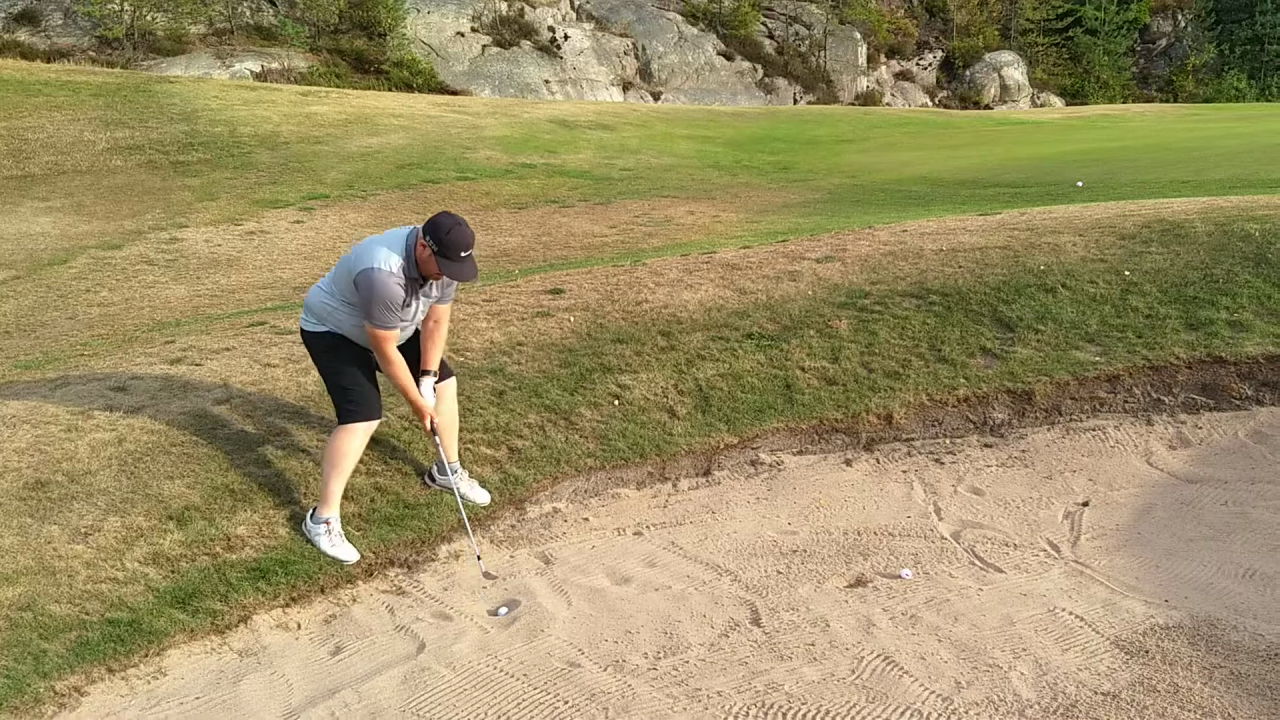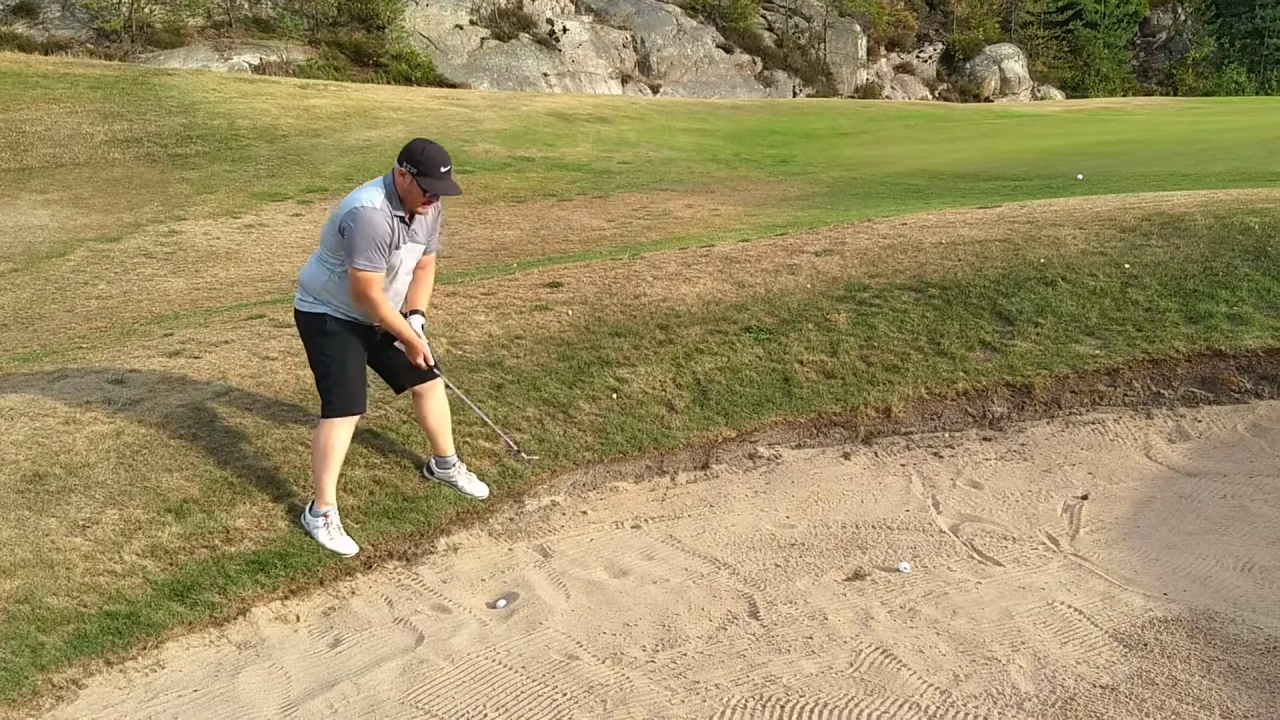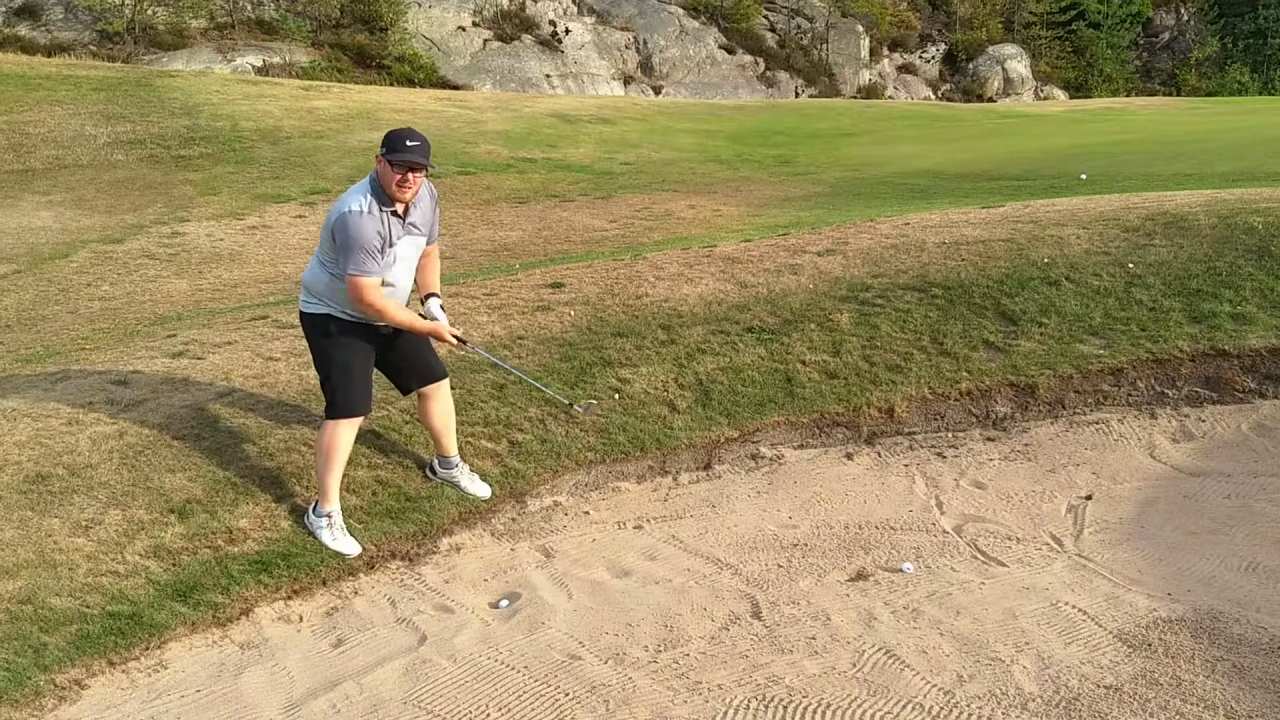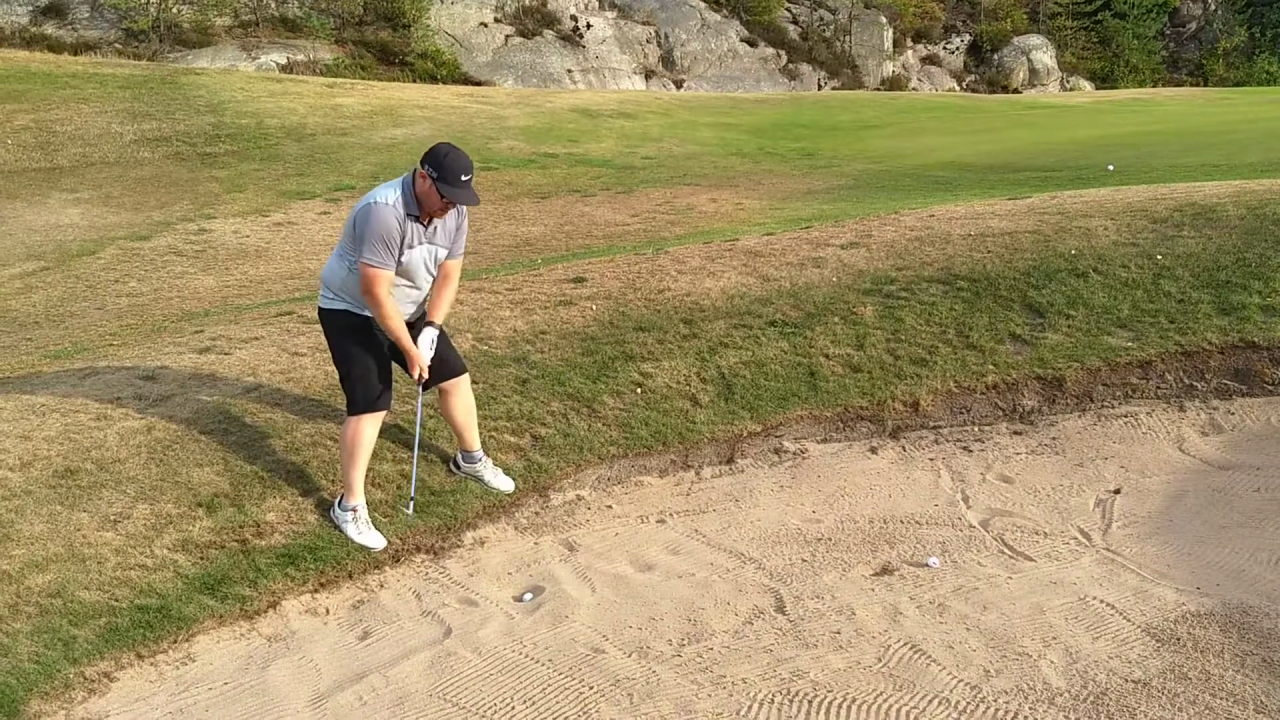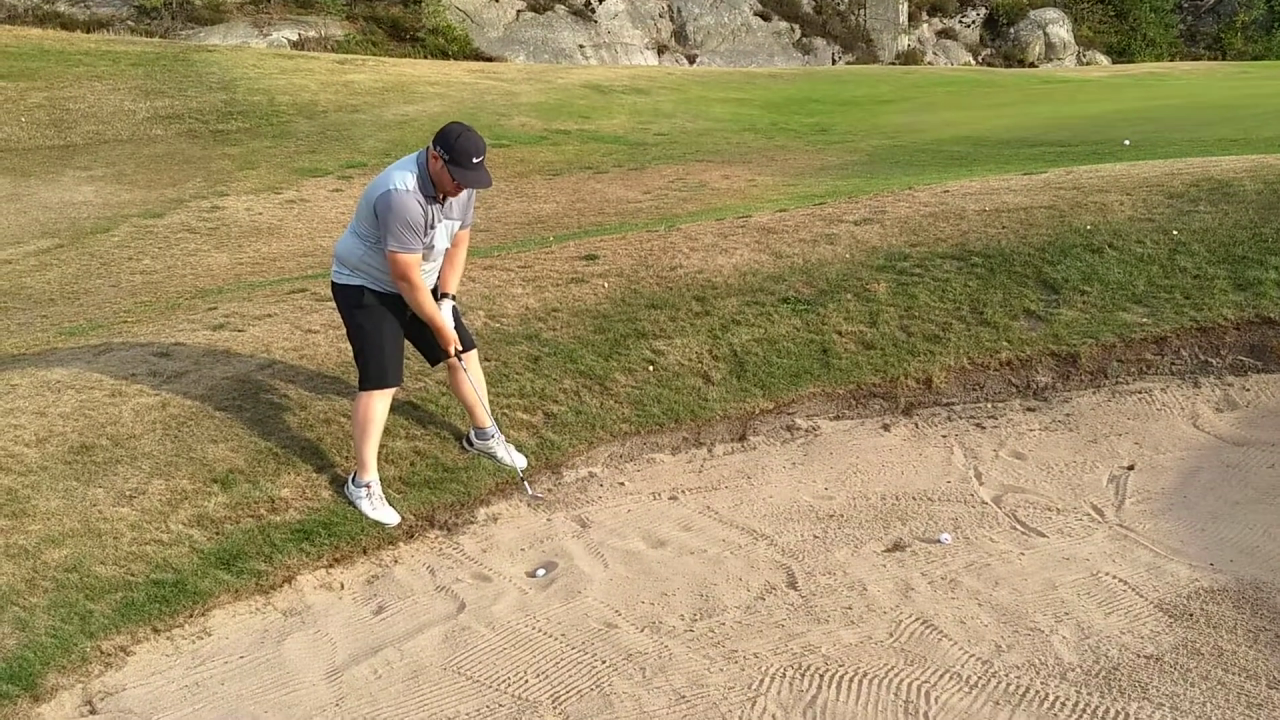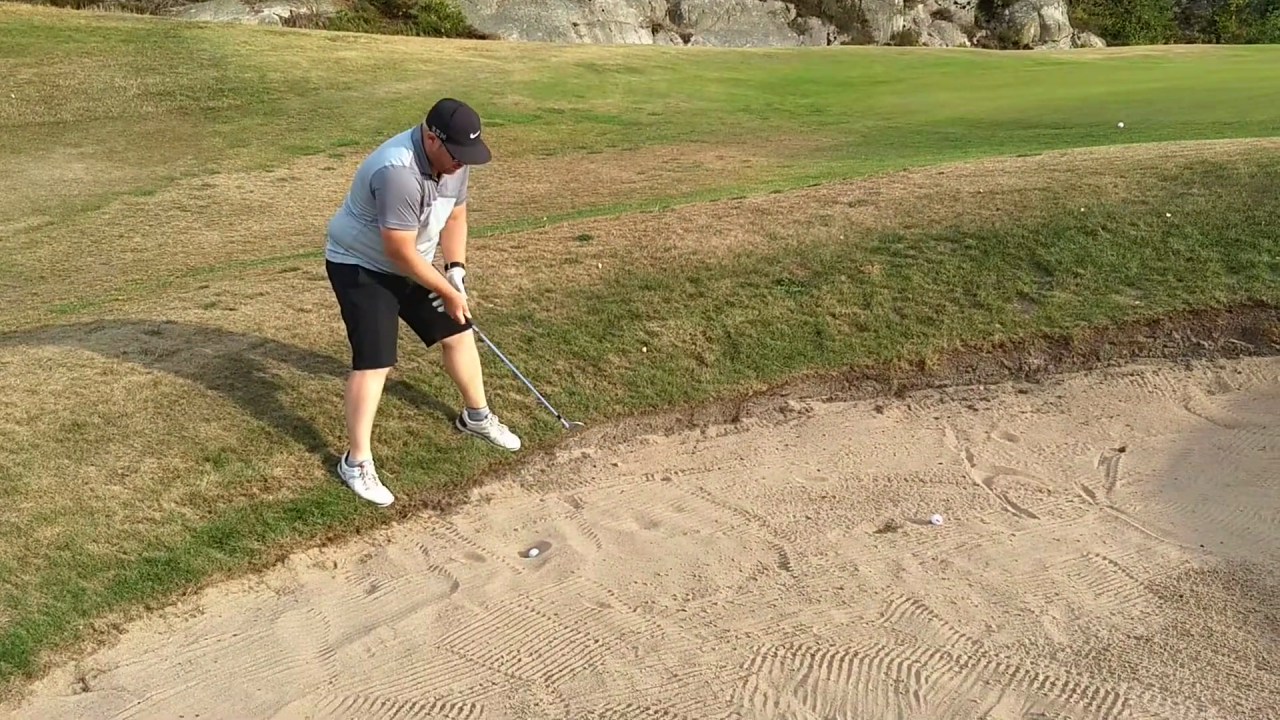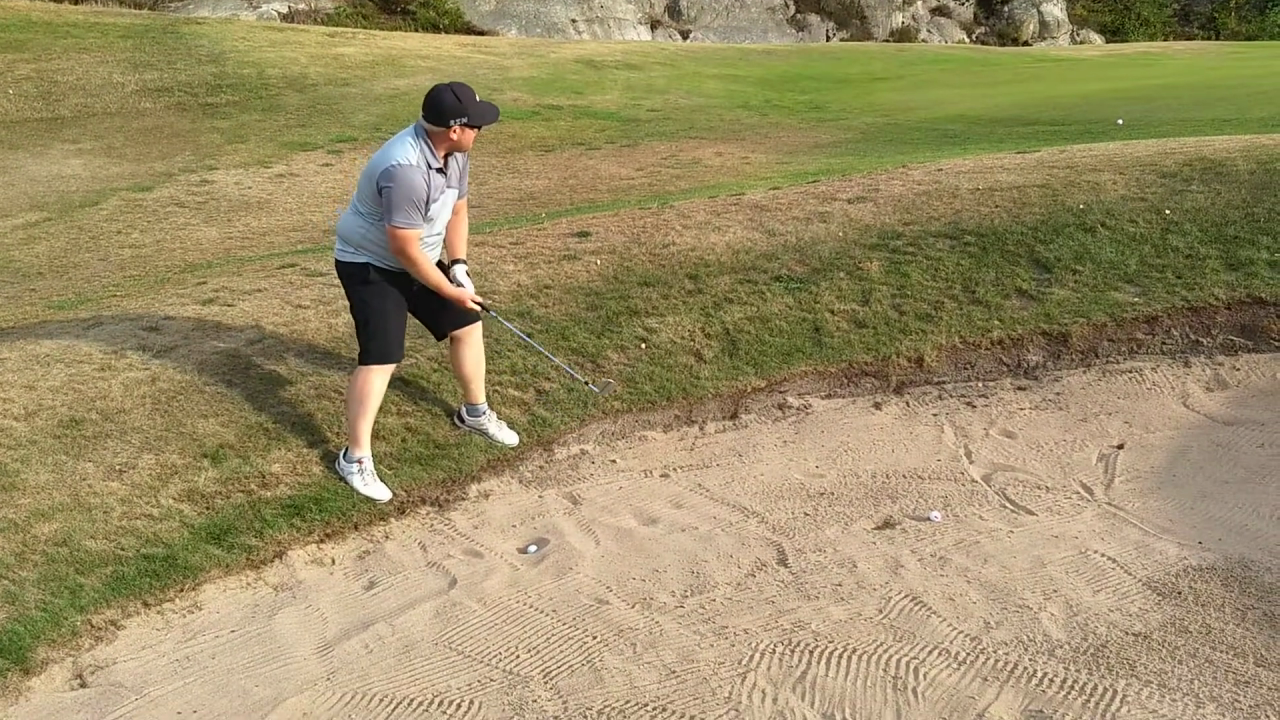
dt=0.5s
person 1, frame 1
left shoulder: (443, 259)
right shoulder: (384, 273)
left elbow: (437, 319)
right elbow: (384, 349)
left wrist: (427, 380)
right wrist: (417, 402)
left hip: (390, 328)
right hip: (333, 332)
left knee: (444, 382)
right knee: (361, 419)
left ankle: (447, 470)
right ankle: (323, 519)
person 1, frame 2
left shoulder: (427, 205)
right shoulder: (369, 213)
left elbow: (424, 266)
right elbow: (365, 294)
left wrist: (416, 320)
right wrist: (408, 338)
left hip: (383, 313)
right hip: (330, 315)
left knee: (429, 379)
right knee: (344, 409)
left ankle: (445, 463)
right ankle: (321, 512)
person 1, frame 3
left shoulder: (426, 197)
right shoulder: (358, 216)
left elbow: (427, 252)
right elbow: (367, 299)
left wrist: (433, 302)
right wrist: (425, 327)
left hip: (389, 314)
right hip: (336, 317)
left knee: (434, 382)
right knee: (348, 411)
left ankle: (447, 464)
right ankle: (324, 512)
person 1, frame 4
left shoulder: (454, 211)
right shoulder: (383, 211)
left elbow: (449, 275)
right elbow: (374, 293)
left wrist: (431, 331)
right wrist: (409, 350)
left hip: (408, 310)
right hip: (353, 313)
left knee: (456, 378)
right knee: (369, 407)
left ankle: (471, 458)
right ankle: (350, 506)
person 1, frame 5
left shoulder: (459, 184)
right shoulder: (402, 195)
left elbow: (457, 243)
right elbow: (406, 278)
left wrist: (447, 301)
right wrist: (439, 327)
left hip: (421, 284)
right hip: (366, 287)
left knee: (464, 353)
right knee: (380, 382)
left ankle: (484, 435)
right ankle: (363, 482)
person 1, frame 6
left shoulder: (452, 160)
right shoulder: (398, 171)
left elbow: (455, 216)
right elbow: (400, 251)
left wrist: (456, 270)
right wrist: (447, 292)
left hip: (413, 263)
right hip: (362, 267)
left knee: (458, 333)
right knee: (374, 362)
left ankle: (477, 415)
right ankle: (357, 462)
person 1, frame 7
left shoulder: (454, 153)
right shoulder: (405, 170)
left elbow: (457, 209)
right elbow: (405, 249)
left wrist: (460, 266)
right wrist: (450, 291)
left hip: (419, 260)
right hip: (371, 265)
left knee: (467, 326)
right knee: (379, 358)
left ankle: (475, 412)
right ankle: (355, 458)
